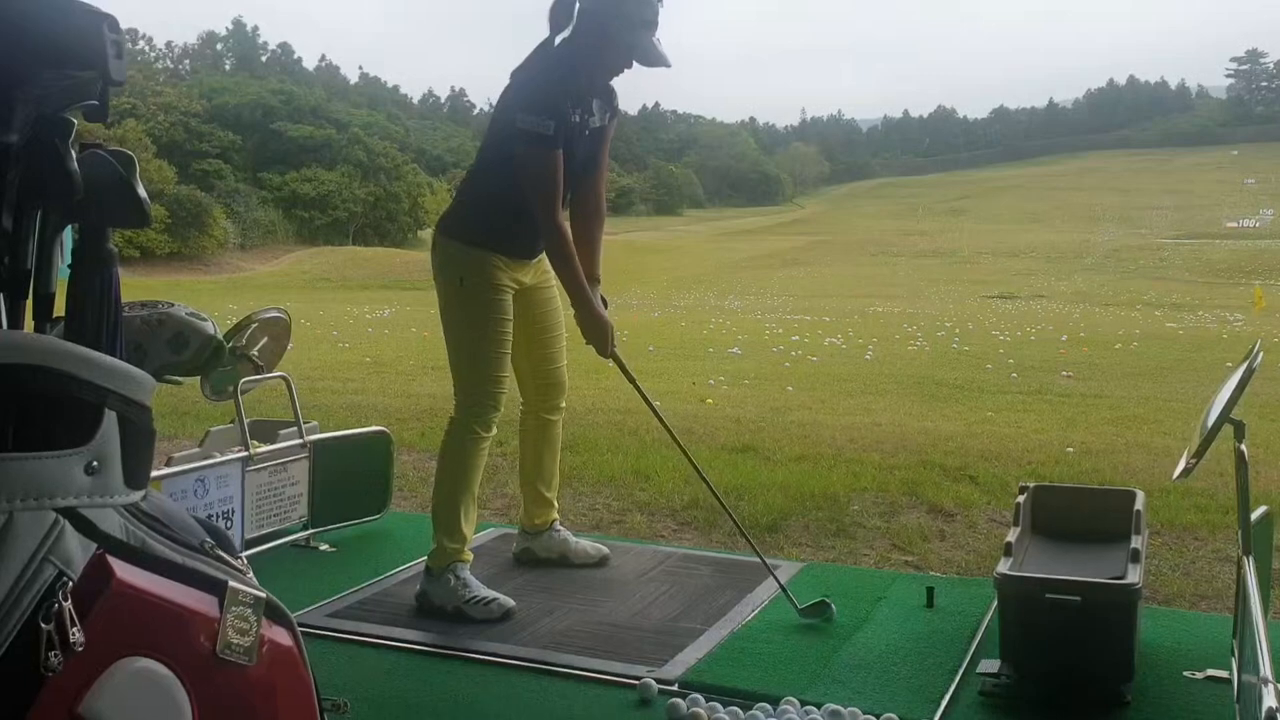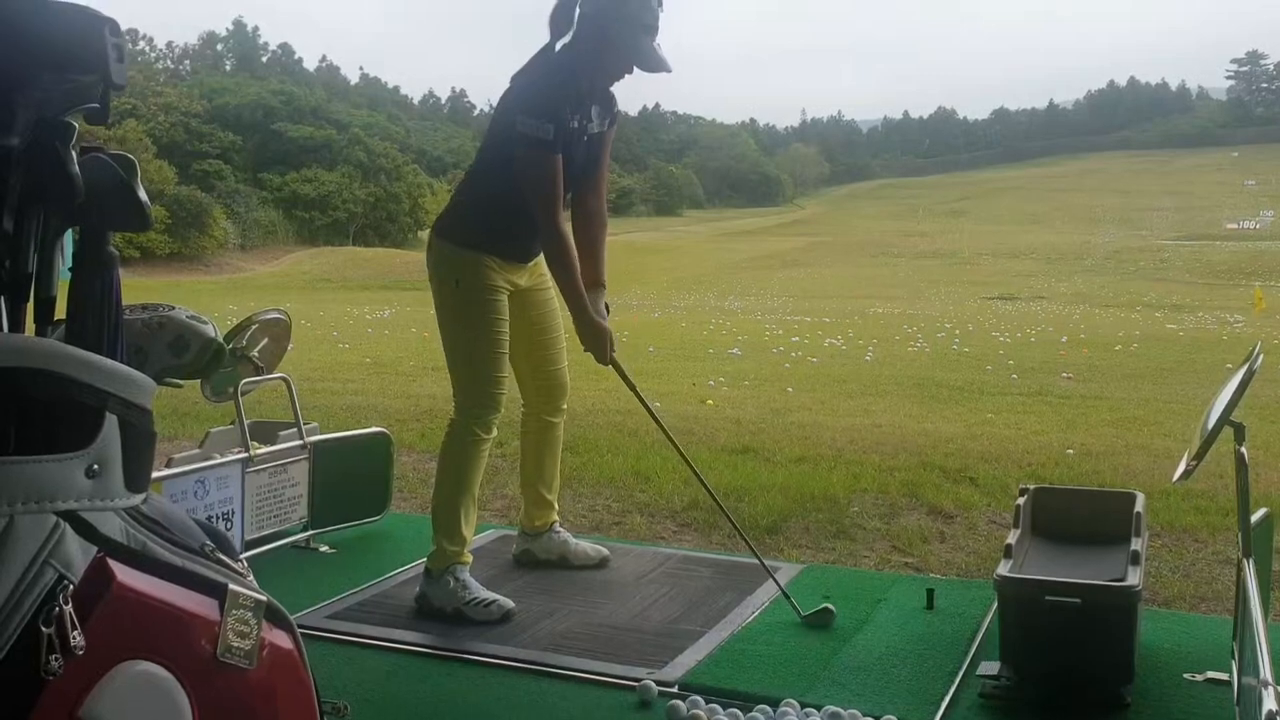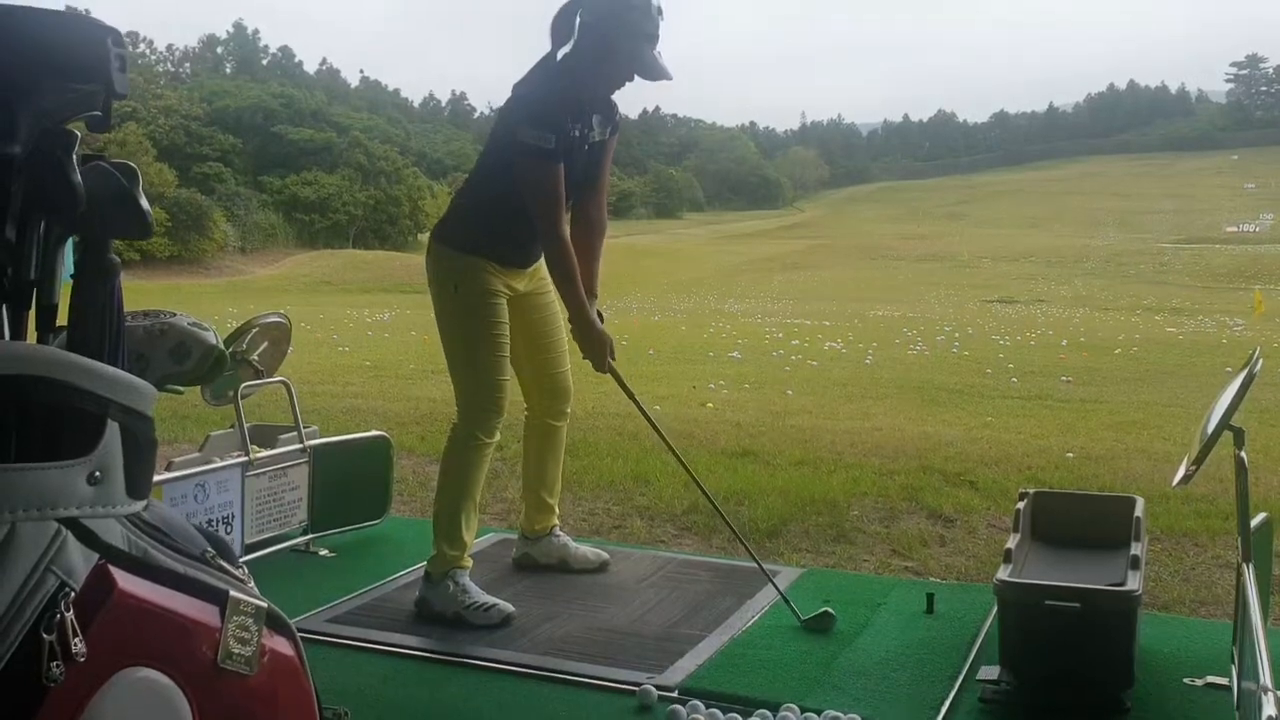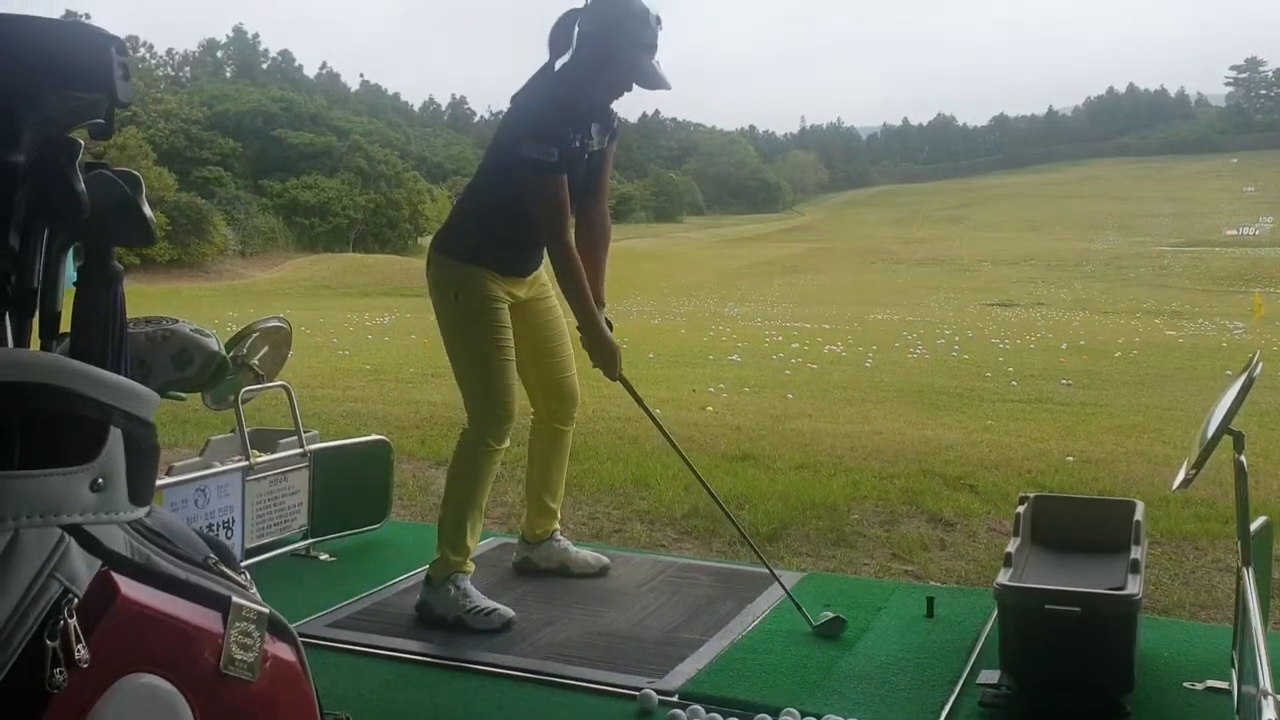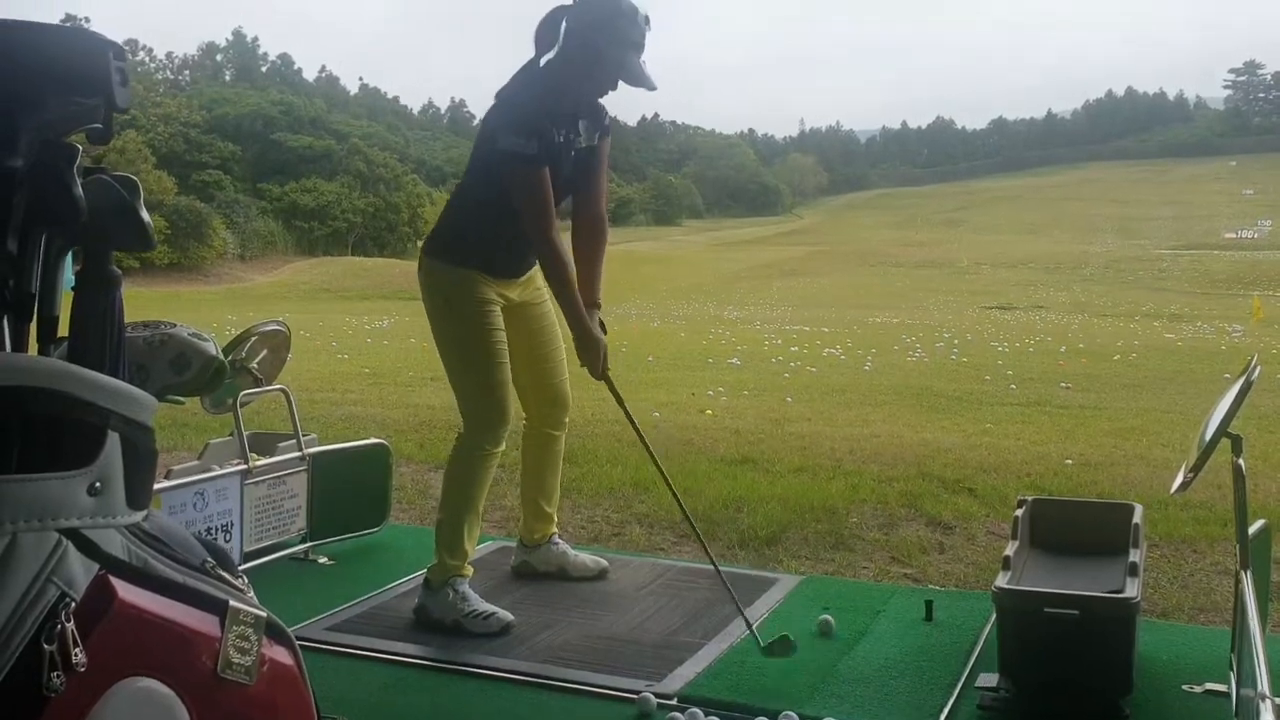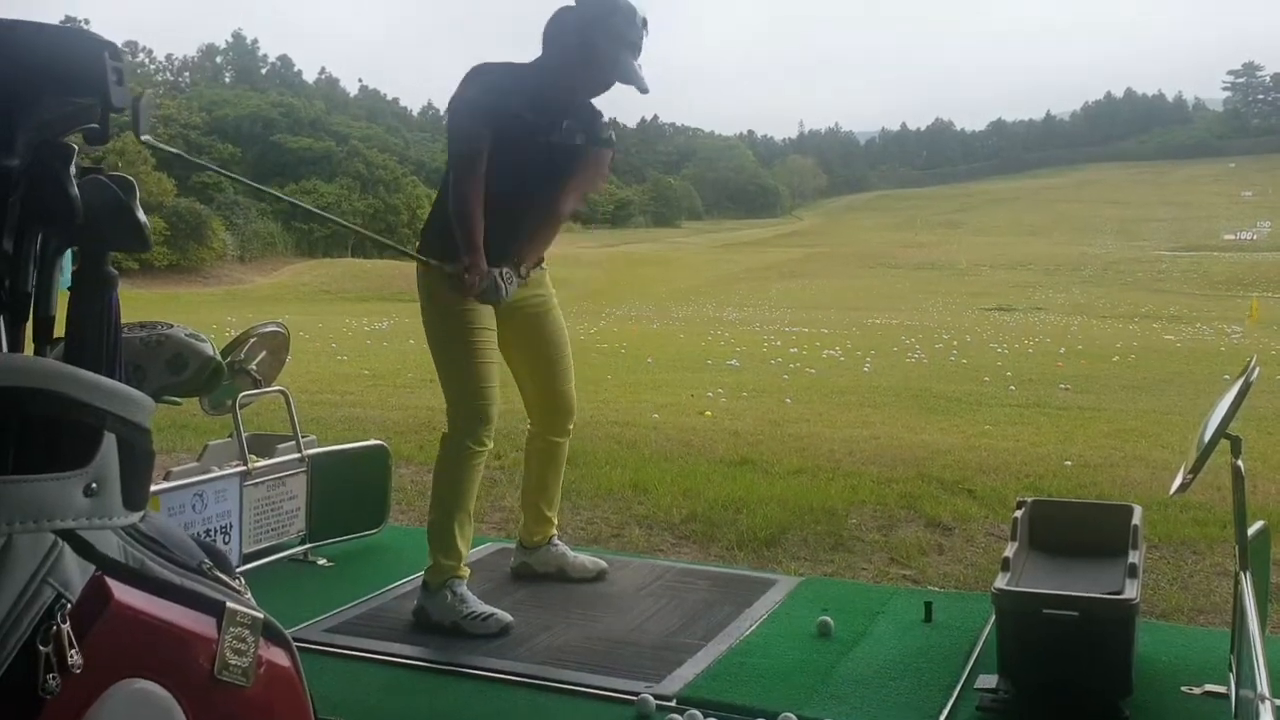
dt=0.4s
person 1, frame 1
left shoulder: (601, 98)
right shoulder: (540, 92)
left elbow: (589, 199)
right elbow: (550, 212)
left wrist: (593, 285)
right wrist: (586, 306)
left hip: (529, 256)
right hip: (474, 254)
left knee: (549, 394)
right knee: (481, 405)
left ankle: (539, 528)
right ankle: (445, 571)
person 1, frame 2
left shoulder: (601, 104)
right shoulder: (539, 97)
left elbow: (590, 204)
right elbow: (549, 217)
left wrist: (597, 293)
right wrist: (583, 314)
left hip: (525, 258)
right hip: (470, 257)
left knee: (550, 394)
right knee: (481, 408)
left ankle: (539, 530)
right ankle: (444, 573)
person 1, frame 3
left shoulder: (603, 113)
right shoulder: (540, 106)
left elbow: (590, 212)
right elbow: (552, 224)
left wrist: (591, 302)
right wrist: (584, 321)
left hip: (525, 264)
right hip: (469, 262)
left knee: (553, 397)
right knee: (484, 412)
left ankle: (539, 534)
right ankle: (444, 576)
person 1, frame 4
left shoulder: (600, 120)
right shoulder: (540, 119)
left elbow: (594, 219)
right elbow: (559, 236)
left wrist: (599, 310)
right wrist: (594, 329)
left hip: (524, 272)
right hip: (469, 271)
left knee: (561, 402)
right knee: (494, 418)
left ankle: (540, 538)
right ankle: (446, 581)
person 1, frame 5
left shoulder: (592, 119)
right shoulder: (520, 114)
left elbow: (591, 217)
right elbow: (543, 231)
left wrist: (593, 310)
right wrist: (580, 327)
left hip: (520, 275)
right hip: (461, 273)
left knee: (552, 407)
right knee: (489, 421)
left ankle: (537, 541)
right ankle: (443, 585)
person 1, frame 6
left shoulder: (593, 132)
right shoulder: (489, 85)
left elbow: (558, 207)
right elbow: (467, 177)
left wrist: (509, 271)
right wrist: (472, 257)
left hip: (520, 275)
right hip: (454, 269)
left knee: (557, 412)
right knee: (475, 420)
left ankle: (537, 544)
right ankle: (441, 587)
